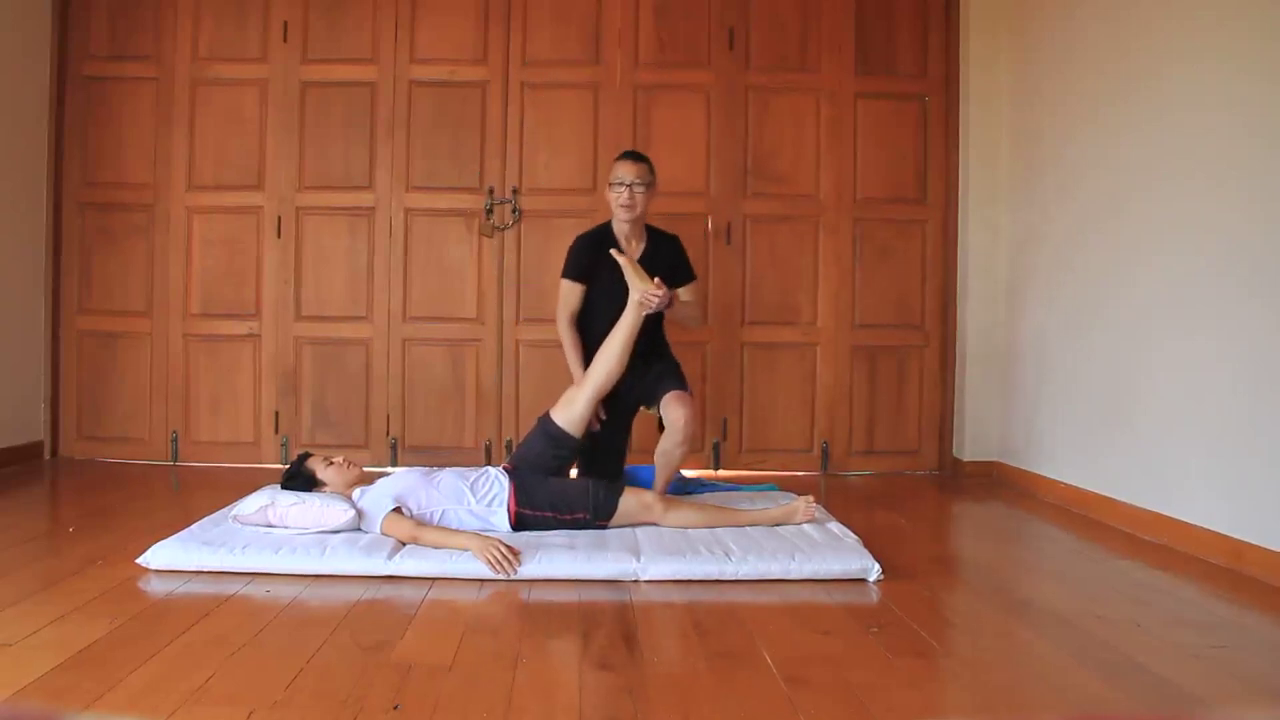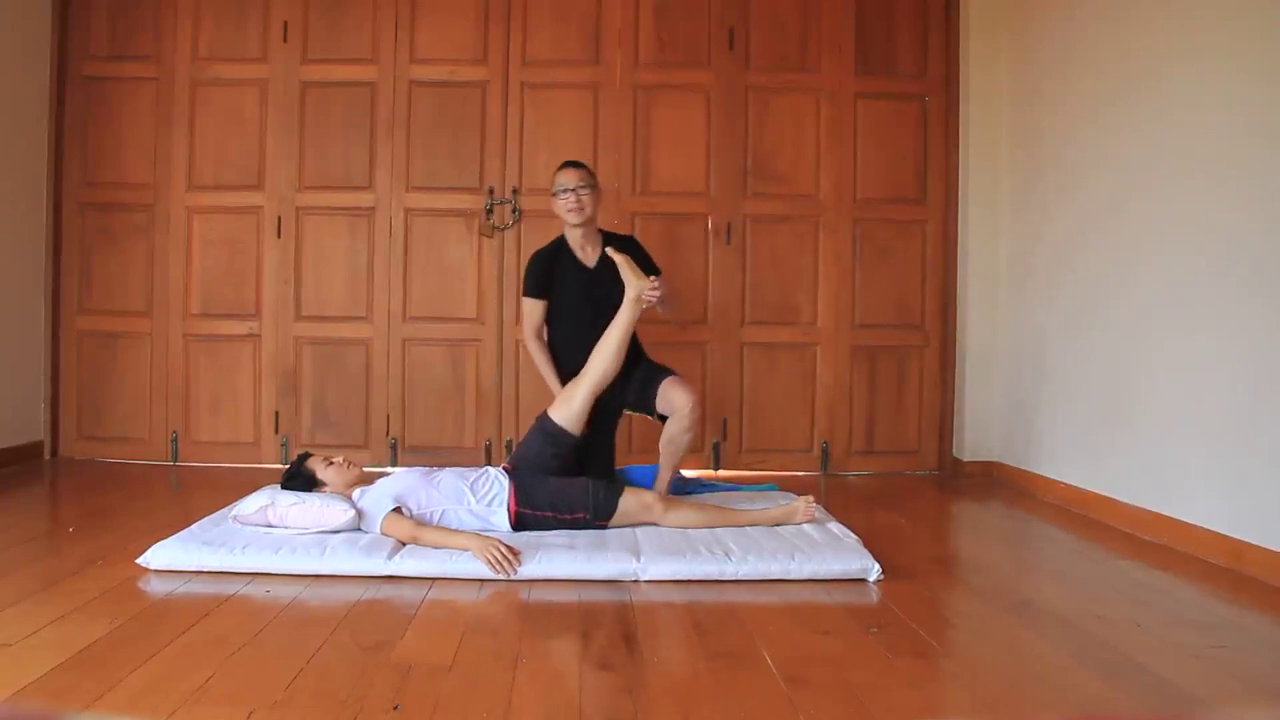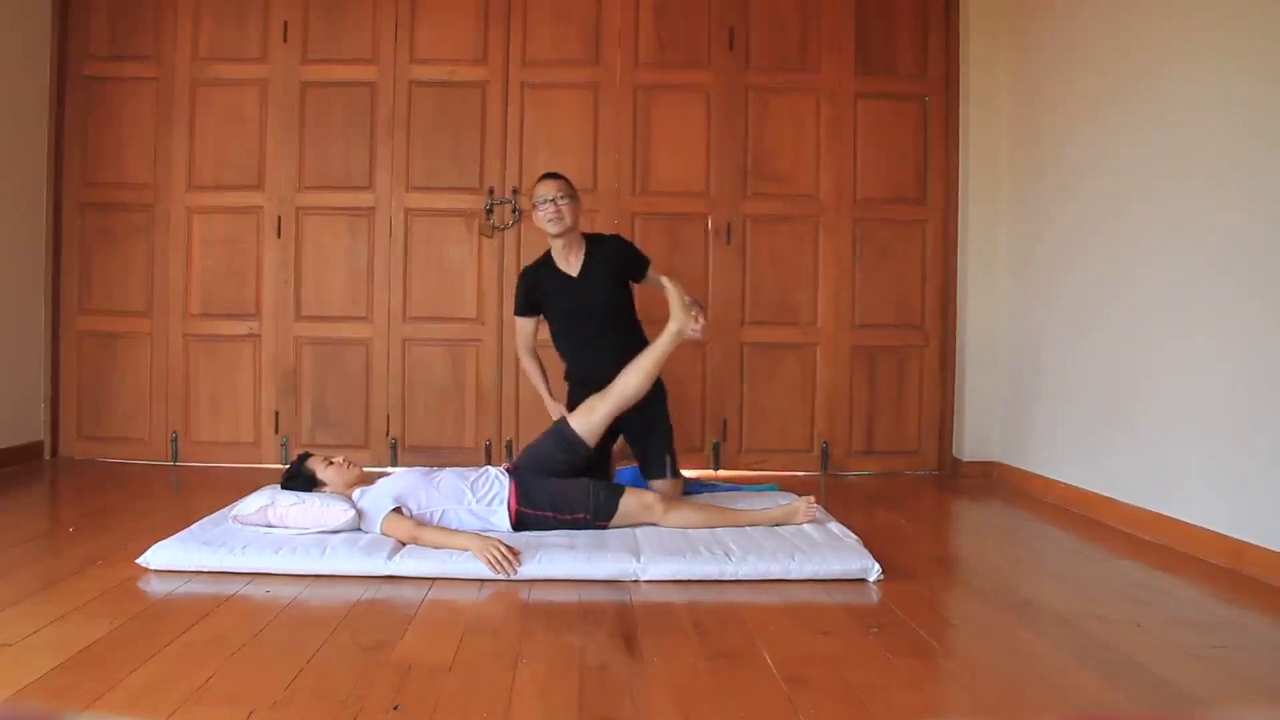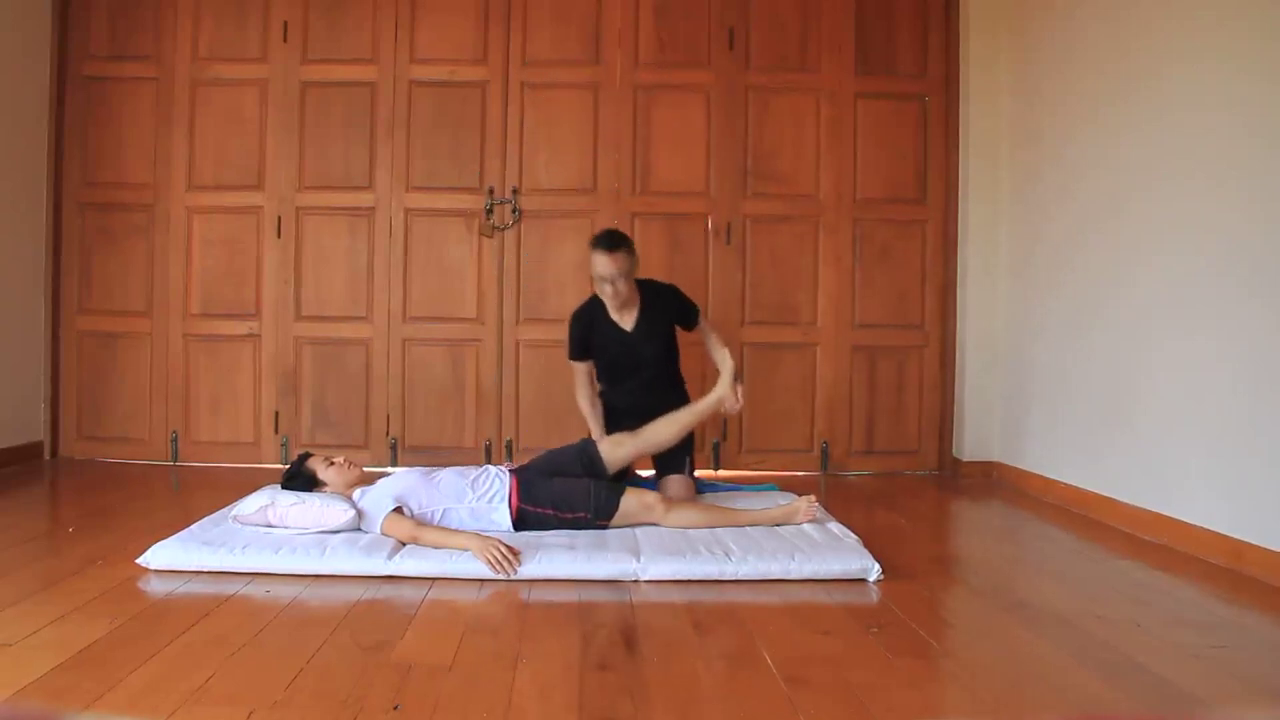
dt=0.4s
person 1, frame 1
left shoulder: (387, 483)
right shoulder: (369, 508)
right elbow: (414, 532)
right wrist: (473, 540)
left hip: (513, 478)
right hip: (518, 508)
left knee: (586, 391)
right knee: (652, 505)
left ankle: (637, 303)
right ankle: (769, 516)
person 1, frame 2
left shoulder: (386, 482)
right shoulder: (369, 507)
right elbow: (415, 532)
right wrist: (474, 540)
left hip: (514, 478)
right hip: (518, 508)
left knee: (581, 390)
right knee: (652, 505)
left ankle: (632, 300)
right ankle: (773, 516)
person 1, frame 3
left shoulder: (383, 483)
right shoulder: (370, 509)
right elbow: (415, 533)
right wrist: (473, 541)
left hip: (515, 478)
right hip: (518, 509)
left knee: (603, 403)
right knee: (652, 506)
left ankle: (675, 328)
right ankle: (773, 516)
person 1, frame 4
left shoulder: (383, 482)
right shoulder: (371, 508)
right elbow: (415, 532)
right wrist: (473, 540)
left hip: (516, 479)
right hip: (518, 507)
left knee: (626, 443)
right knee: (652, 506)
left ankle: (718, 395)
right ankle: (774, 516)
person 2, frame 1
left shoulder: (668, 246)
right shoulder: (587, 246)
left elbow: (694, 314)
right elbow: (565, 320)
left wrist: (668, 302)
left hip: (654, 360)
left knee: (683, 417)
right knee: (598, 482)
person 2, frame 2
left shoulder: (626, 248)
right shoulder: (544, 262)
left elbow: (666, 305)
right elbow: (533, 335)
left wrist: (658, 297)
right wrist: (559, 392)
left hip: (632, 366)
left knee: (687, 402)
left ankle: (659, 492)
person 2, frame 3
left shoulder: (613, 250)
right shoulder: (533, 278)
left elbow: (661, 282)
right elbow: (524, 347)
left wrist: (688, 306)
right wrist: (549, 401)
right hip: (586, 392)
left knee: (667, 492)
right ankle: (609, 463)
person 2, frame 4
left shoulder: (666, 297)
right shoulder: (584, 320)
left elbow: (705, 332)
right elbow: (583, 384)
right wrist: (600, 440)
left hip: (669, 409)
right hip: (616, 414)
left knee: (678, 496)
right ankle: (623, 477)
